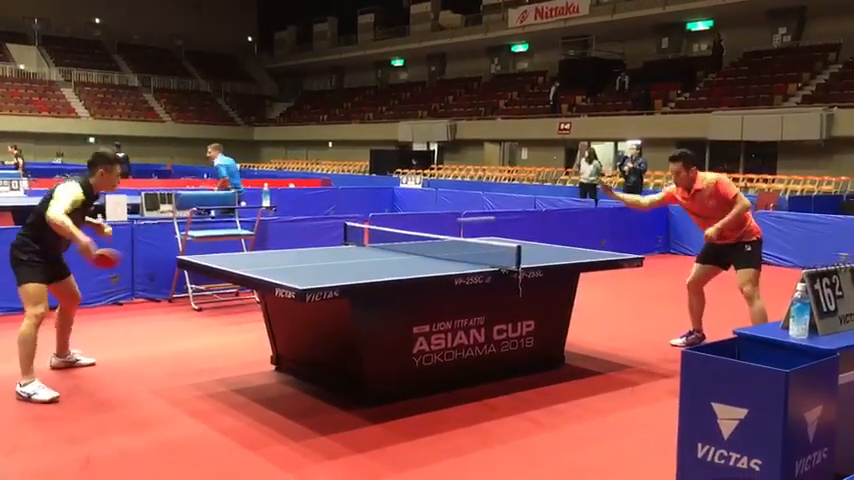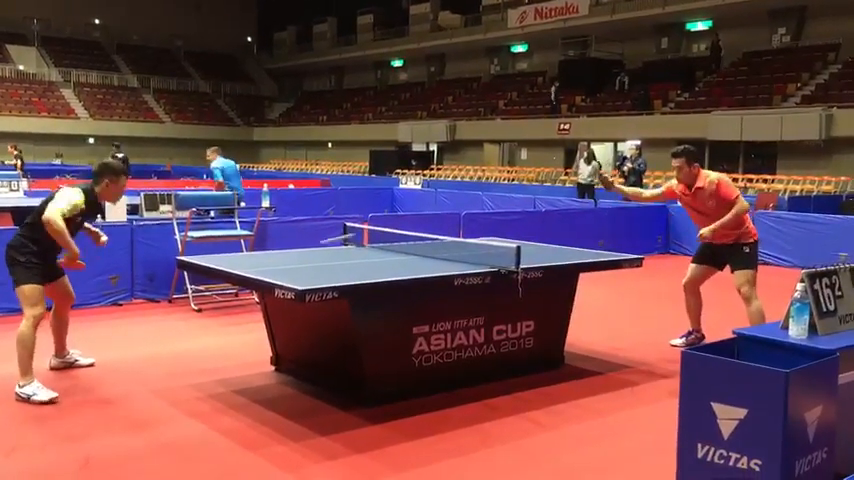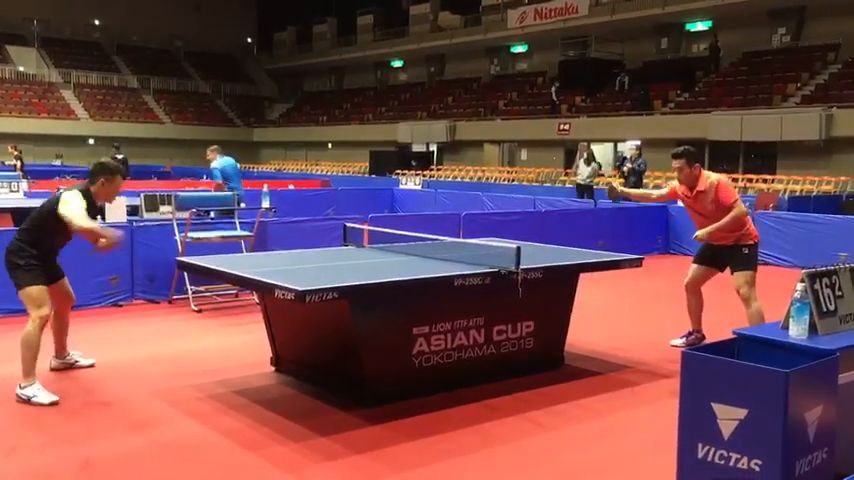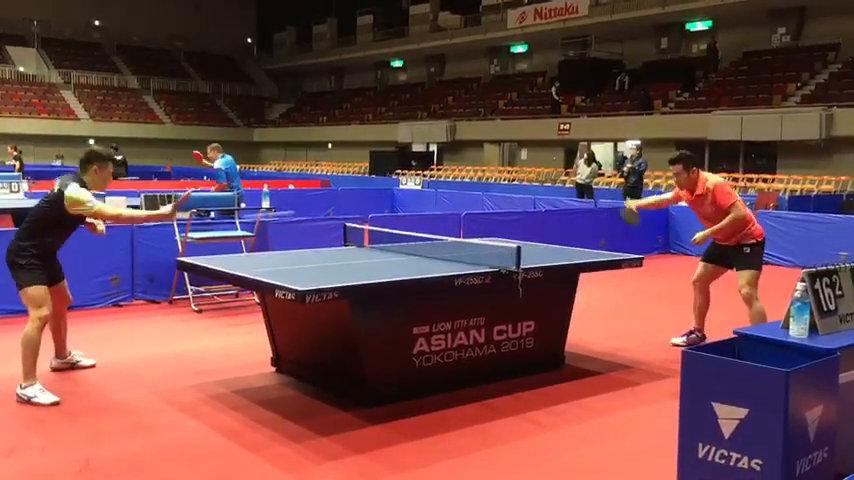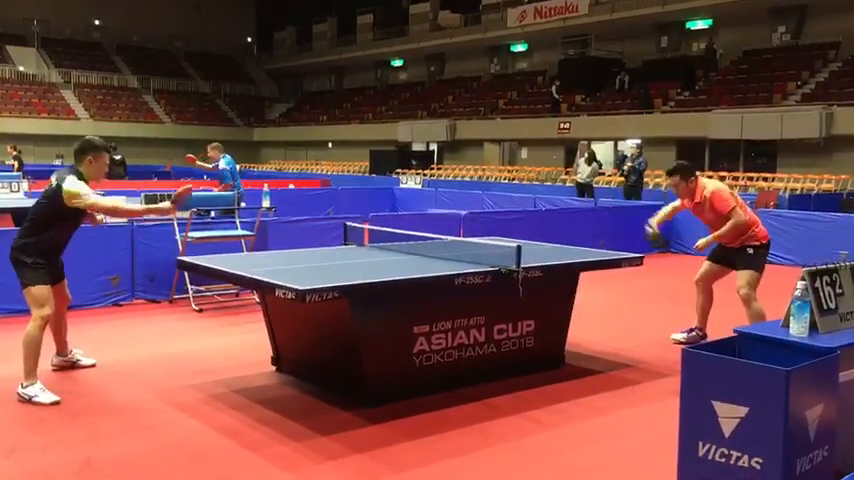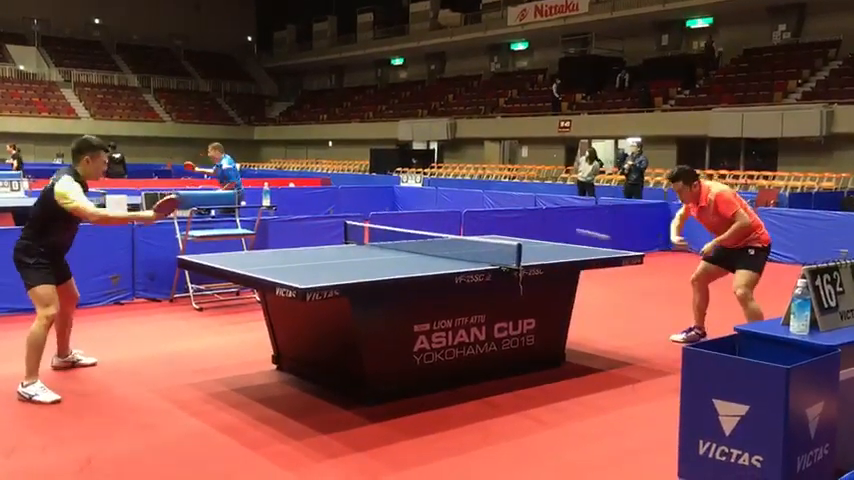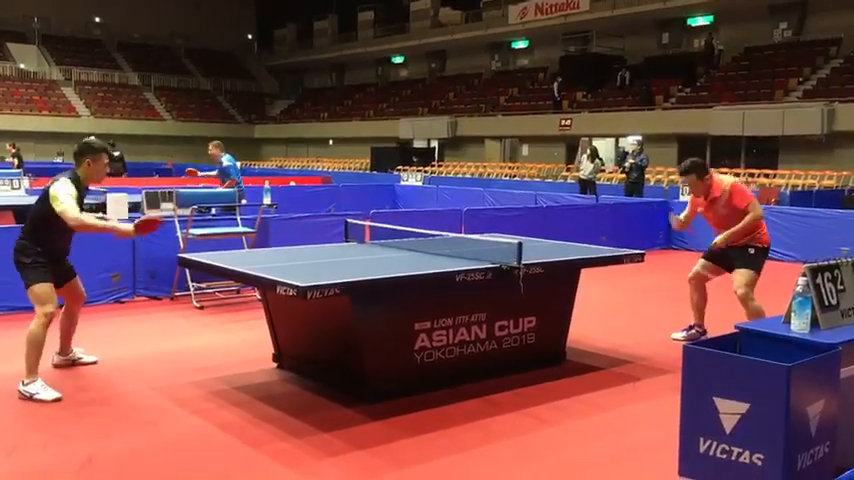
dt=0.1s
person 1, frame 1
left shoulder: (88, 191)
right shoulder: (73, 189)
right elbow: (55, 218)
left wrist: (96, 225)
right wrist: (83, 240)
left hip: (48, 253)
right hip: (28, 252)
left knee: (72, 299)
right knee: (37, 312)
left ankle: (63, 355)
right ankle: (26, 383)
person 1, frame 2
left shoulder: (92, 202)
right shoulder: (75, 195)
right elbow: (50, 218)
left wrist: (95, 233)
right wrist: (72, 249)
left hip: (42, 254)
right hip: (24, 254)
left knee: (65, 301)
right knee: (35, 314)
left ankle: (61, 356)
right ankle: (26, 384)
person 1, frame 3
left shoulder: (89, 201)
right shoulder: (75, 198)
right elbow: (81, 225)
left wrist: (96, 237)
right wrist: (109, 236)
left hip: (42, 256)
right hip: (24, 257)
left knee: (66, 302)
right knee: (40, 314)
left ankle: (61, 356)
right ankle: (27, 385)
person 1, frame 4
left shoulder: (71, 184)
right shoulder: (74, 192)
right elbow: (114, 216)
left wrist: (88, 223)
right wrist: (158, 214)
left hip: (42, 254)
right hip: (26, 255)
left knee: (62, 304)
right knee: (41, 314)
left ankle: (62, 356)
right ankle: (27, 385)
person 1, frame 5
left shoulder: (67, 177)
right shoulder: (72, 185)
right elbow: (110, 208)
left wrist: (89, 214)
right wrist: (155, 209)
left hip: (45, 252)
right hip: (29, 254)
left knee: (62, 303)
right knee: (43, 314)
left ankle: (63, 355)
right ankle: (28, 384)
person 1, frame 6
left shoulder: (72, 180)
right shoulder: (67, 184)
right elbow: (92, 214)
left wrist: (96, 216)
right wrist: (139, 216)
left hip: (52, 254)
right hip: (34, 255)
left knee: (70, 302)
right knee: (48, 313)
left ankle: (63, 355)
right ankle: (29, 384)
person 1, frame 7
left shoulder: (77, 184)
right shoulder: (63, 186)
right elbow: (75, 220)
left wrist: (100, 219)
right wrist: (116, 228)
left hip: (53, 254)
right hip: (32, 255)
left knee: (77, 299)
right knee: (46, 311)
left ankle: (65, 353)
right ankle: (30, 382)
person 2, frame 1
left shoulder: (715, 181)
right shoulder: (676, 191)
left elbow: (744, 205)
right elbow: (645, 202)
left wrist: (718, 227)
right wrist: (615, 195)
left hip: (745, 238)
right hip: (717, 241)
left knee: (749, 291)
right knee: (693, 284)
right ankle: (697, 333)
person 2, frame 2
left shoulder: (716, 181)
right shoulder: (677, 187)
left elbow: (743, 207)
right elbow: (645, 195)
left wrist: (715, 227)
right wrist: (616, 187)
left hip: (740, 239)
right hip: (714, 242)
left knee: (746, 292)
right knee: (689, 284)
right ankle: (696, 333)
person 2, frame 3
left shoulder: (716, 183)
right shoulder: (681, 188)
left elbow: (741, 212)
right elbow: (653, 195)
left wrist: (711, 230)
right wrist: (622, 191)
left hip: (741, 240)
right hip: (715, 243)
left knee: (745, 292)
right knee: (691, 284)
right ankle: (697, 333)
person 2, frame 4
left shoulder: (714, 185)
right shoulder: (684, 188)
left elbow: (737, 214)
right elbow: (663, 199)
left wrist: (707, 233)
right wrist: (636, 205)
left hip: (748, 239)
right hip: (723, 241)
left knee: (747, 293)
right knee: (699, 282)
right ankle: (698, 333)
person 2, frame 5
left shoulder: (713, 191)
right shoulder: (690, 196)
left elbow: (740, 220)
right elbow: (672, 208)
left wrist: (710, 239)
right wrist: (655, 222)
left hip: (752, 241)
right hip: (730, 243)
left knee: (745, 293)
right knee: (701, 281)
right ankle: (699, 331)
person 2, frame 6
left shoulder: (717, 195)
right shoulder: (692, 199)
left elbow: (744, 222)
right elbow: (679, 218)
left wrist: (715, 243)
right wrist: (675, 236)
left hip: (753, 243)
right hip: (728, 245)
left knee: (742, 293)
right knee: (698, 279)
right ankle: (698, 330)
person 2, frame 7
left shoulder: (730, 186)
right shoulder: (698, 194)
left elbow: (757, 214)
right elbow: (685, 221)
left wrist: (727, 235)
right wrist: (677, 223)
left hip: (752, 242)
right hip: (727, 243)
left knee: (742, 292)
right knee: (695, 278)
right ankle: (698, 328)
